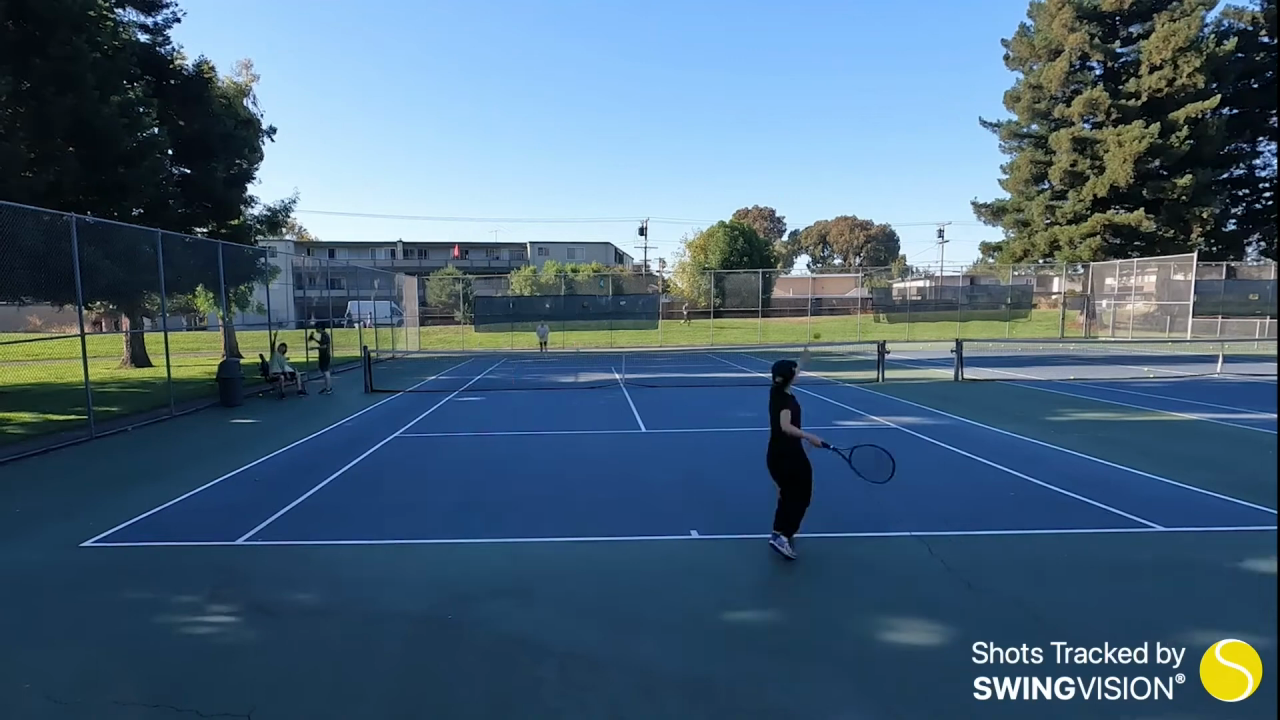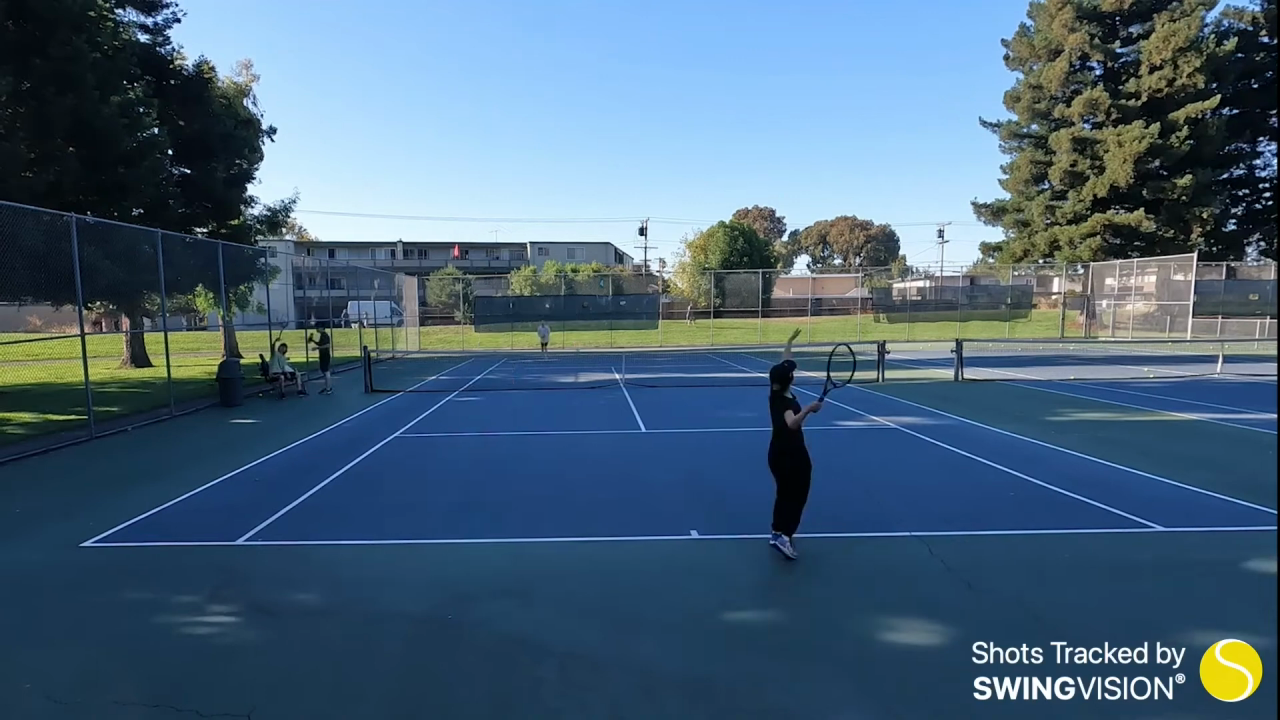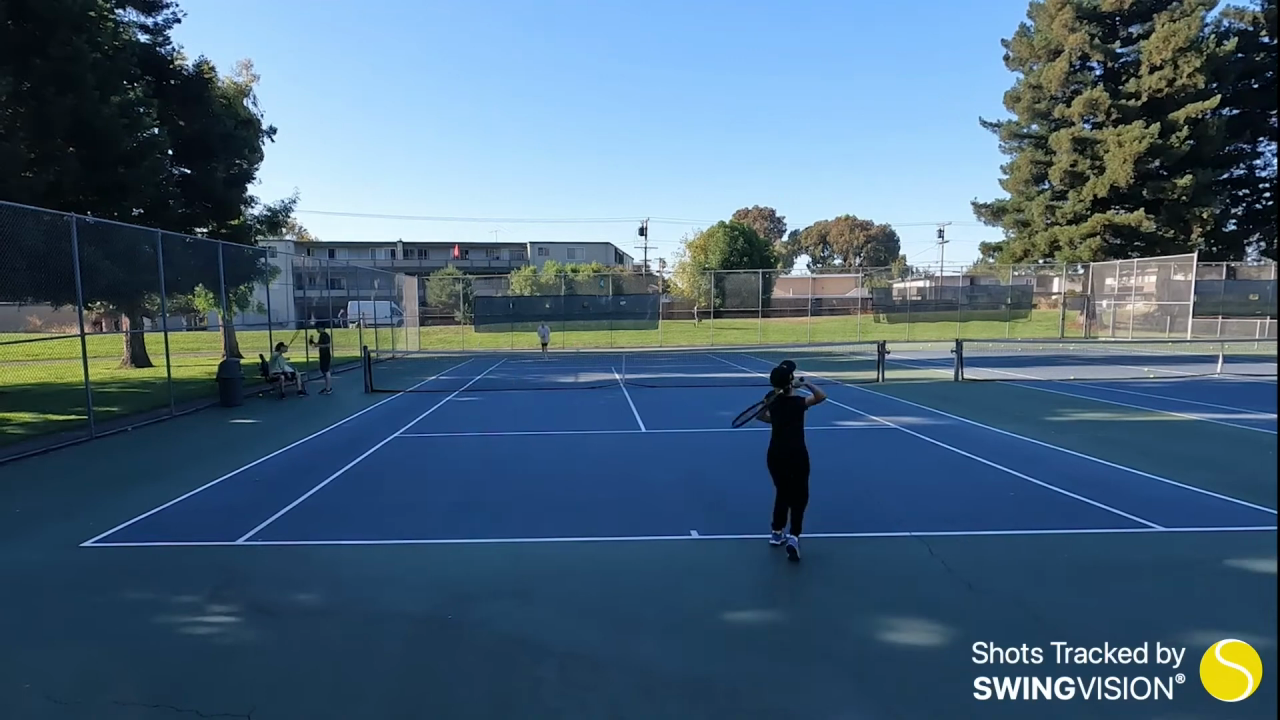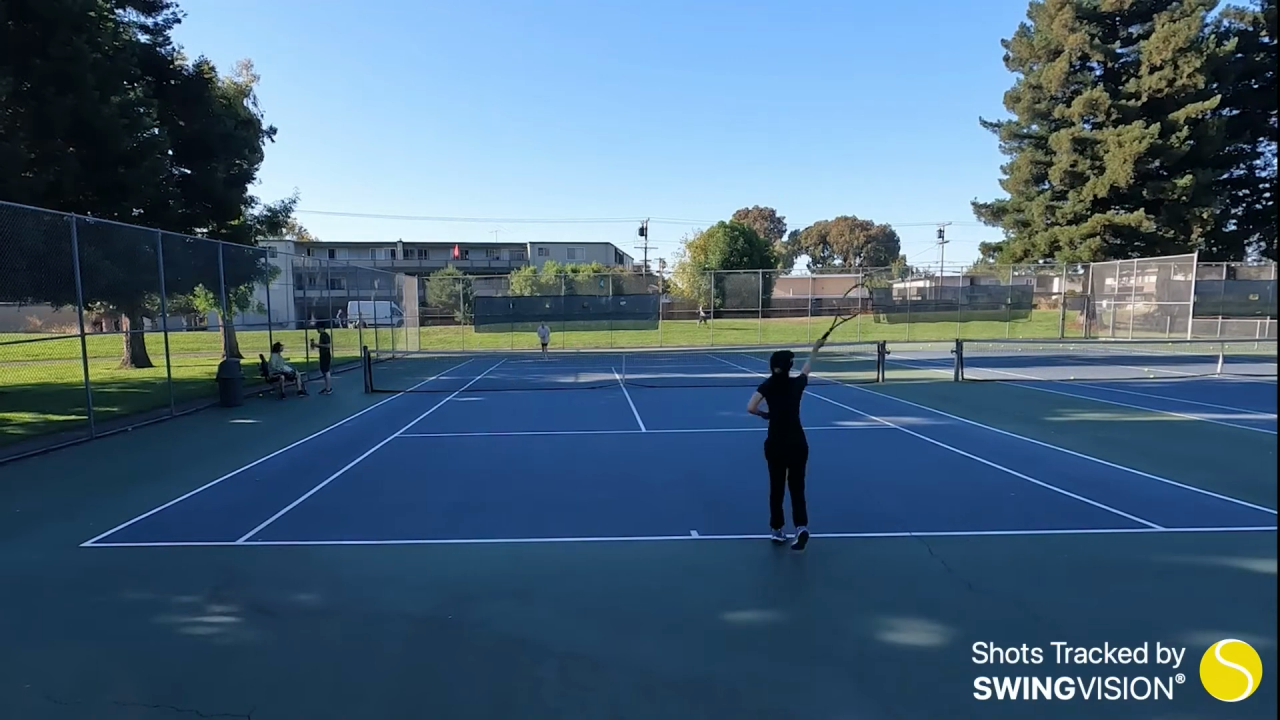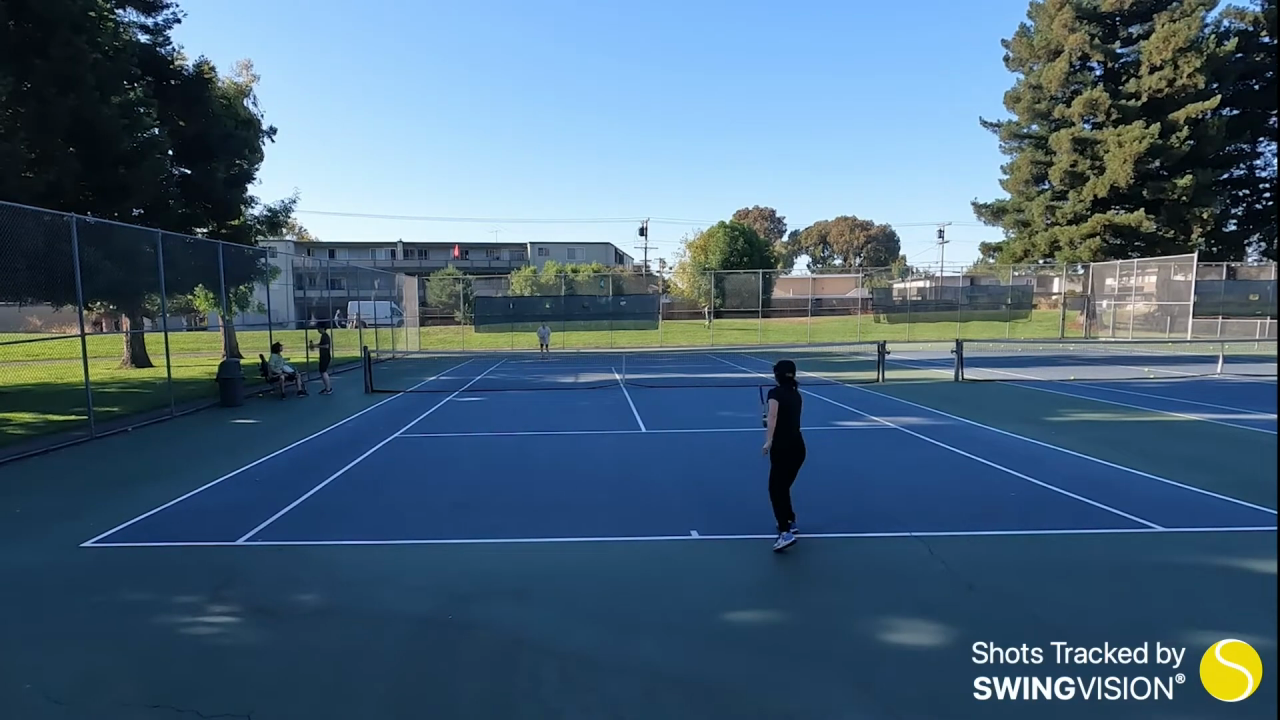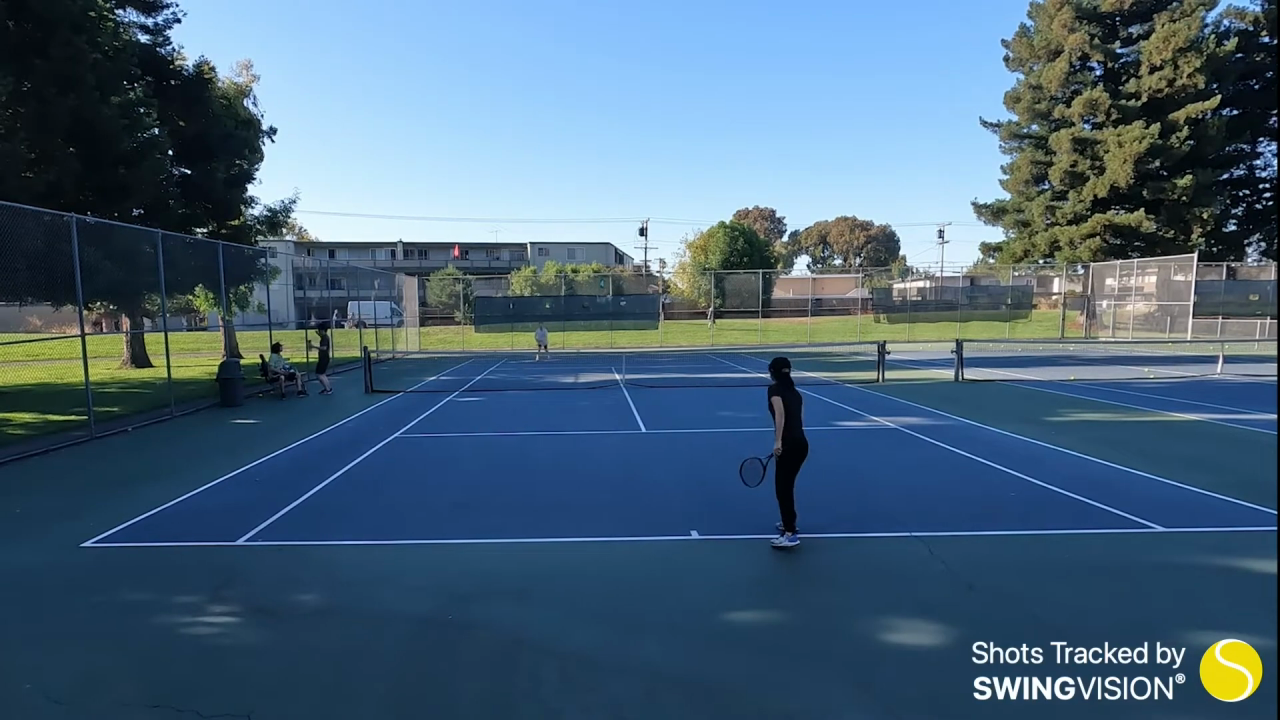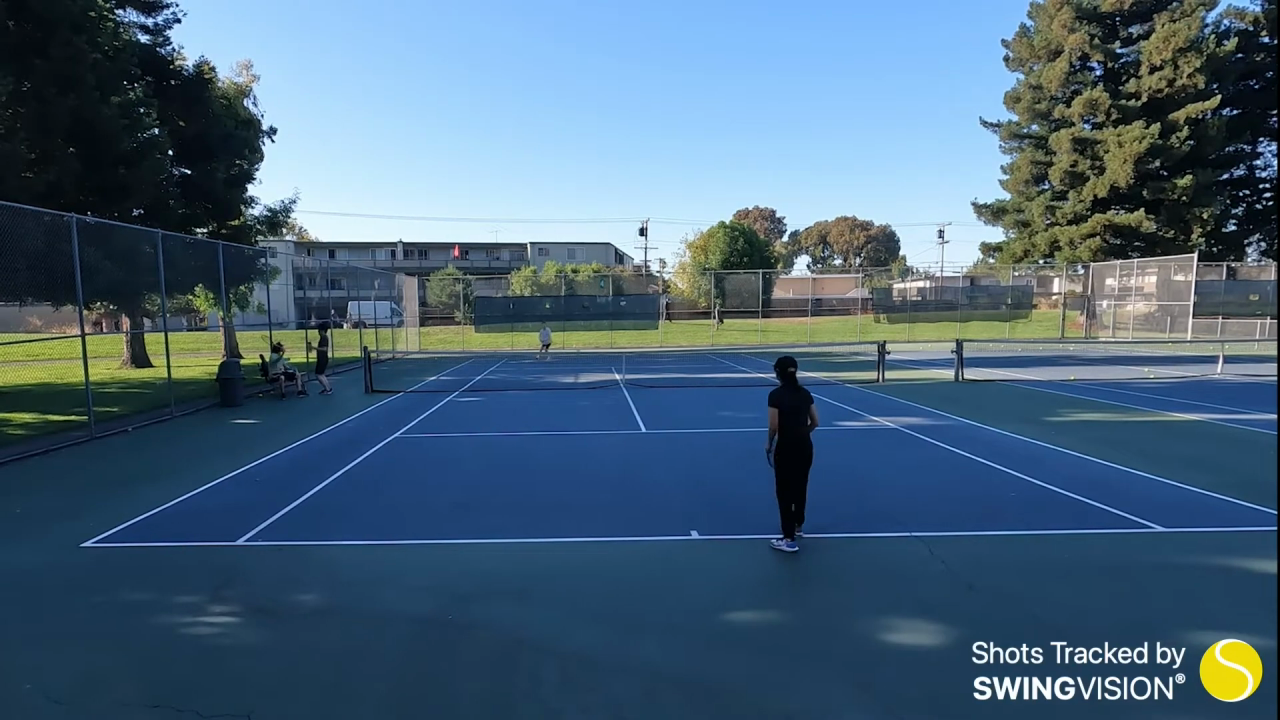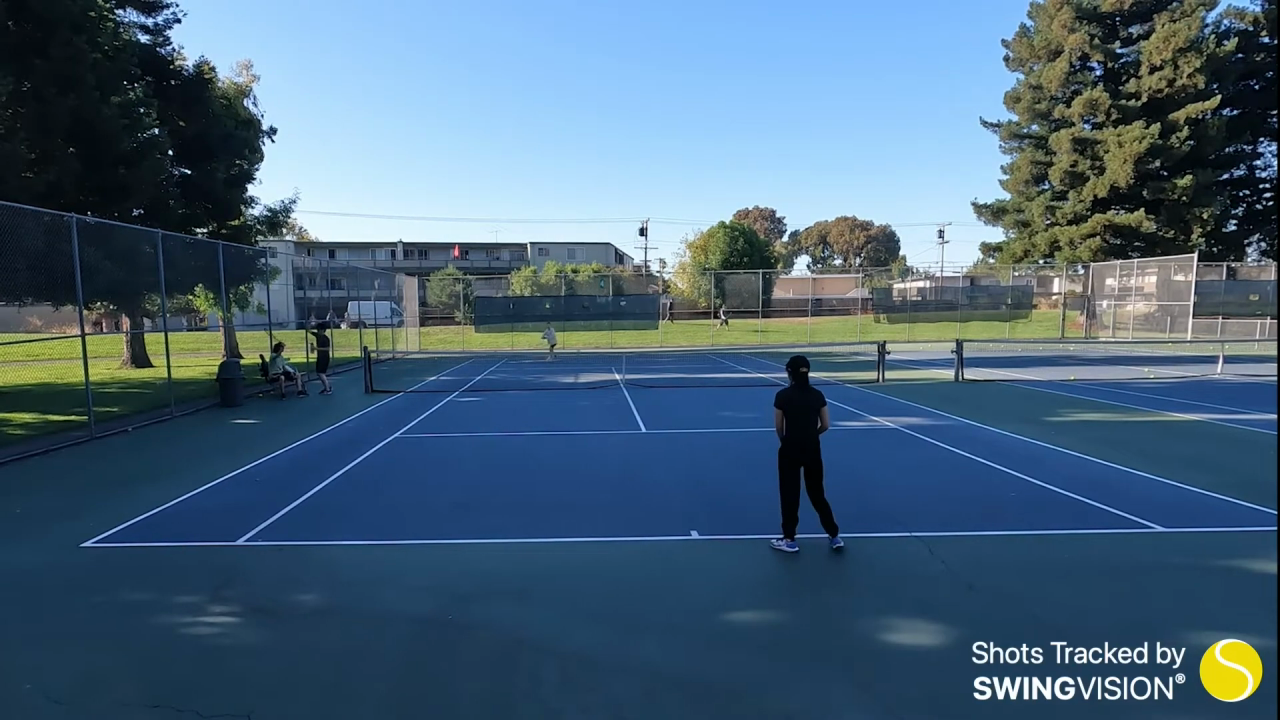
dt=0.3s
person 1, frame 1
left shoulder: (776, 393)
right shoulder: (786, 399)
right elbow: (786, 427)
right wrist: (808, 436)
left hip: (775, 455)
right hip: (790, 455)
left knee: (787, 495)
right knee: (800, 497)
left ankle: (778, 532)
right ankle: (784, 536)
person 1, frame 2
left shoulder: (775, 395)
right shoulder: (785, 402)
left elbow: (783, 364)
right elbow: (792, 424)
left wrist: (790, 343)
right wrist: (808, 411)
left hip: (776, 455)
right hip: (795, 456)
left knee: (783, 493)
right knee: (798, 496)
left ankle: (777, 534)
right ankle: (784, 537)
person 1, frame 3
left shoulder: (772, 400)
right shoulder: (795, 402)
left elbow: (761, 416)
right elbow: (821, 397)
right wrist: (807, 384)
left hip: (775, 455)
right hip: (796, 456)
left knee: (783, 494)
right knee: (799, 498)
left ankle: (777, 532)
right ankle: (793, 537)
person 1, frame 4
left shoulder: (766, 385)
right shoulder: (797, 383)
left elbow: (751, 408)
right elbow: (807, 368)
left wrist: (765, 414)
right wrist: (815, 350)
left hip: (775, 443)
right hip: (797, 442)
left knee: (777, 487)
right knee: (797, 486)
left ankle: (777, 531)
right ankle: (800, 529)
person 1, frame 5
left shoulder: (775, 393)
right shoulder: (796, 395)
left elbow: (774, 416)
left wrist: (769, 440)
left hip: (783, 447)
right hip: (798, 447)
left knee: (776, 490)
right knee: (782, 487)
left ankle: (786, 532)
right ankle: (789, 523)
person 1, frame 6
left shoulder: (775, 389)
right shoulder: (795, 392)
left elbow: (780, 416)
left wrist: (778, 441)
left hip: (788, 445)
right hip: (801, 444)
left knee: (783, 488)
right knee: (787, 484)
left ankle: (790, 535)
right ankle: (789, 523)
person 1, frame 7
left shoulder: (776, 395)
right shoulder: (805, 393)
left elbow: (773, 426)
right elbow: (815, 422)
left wrist: (770, 444)
left hip: (787, 448)
right hip: (805, 447)
left knee: (784, 492)
right knee: (800, 488)
left ankle: (789, 539)
right ankle: (797, 525)
person 1, frame 8
left shoulder: (782, 396)
right shoulder: (817, 395)
left elbow: (778, 427)
right elbow: (825, 426)
left hip: (791, 449)
right hip: (812, 449)
left knee: (789, 494)
right knee: (817, 493)
left ankle: (789, 539)
right ankle: (834, 536)
